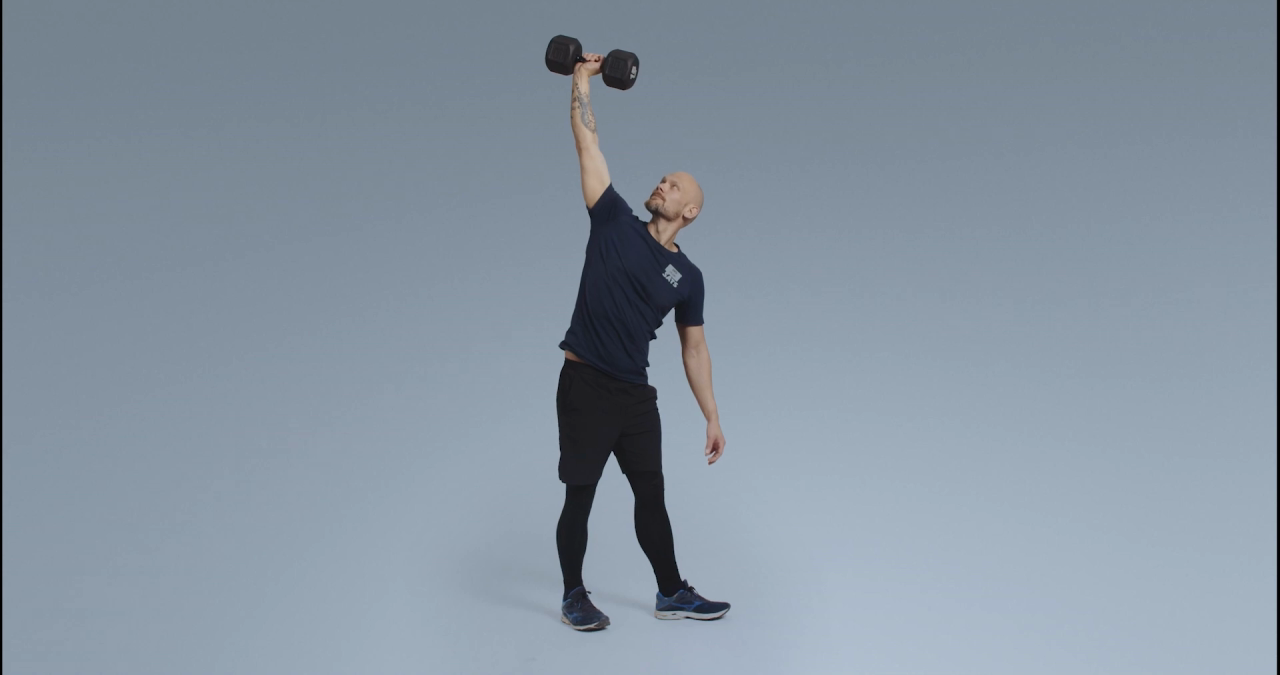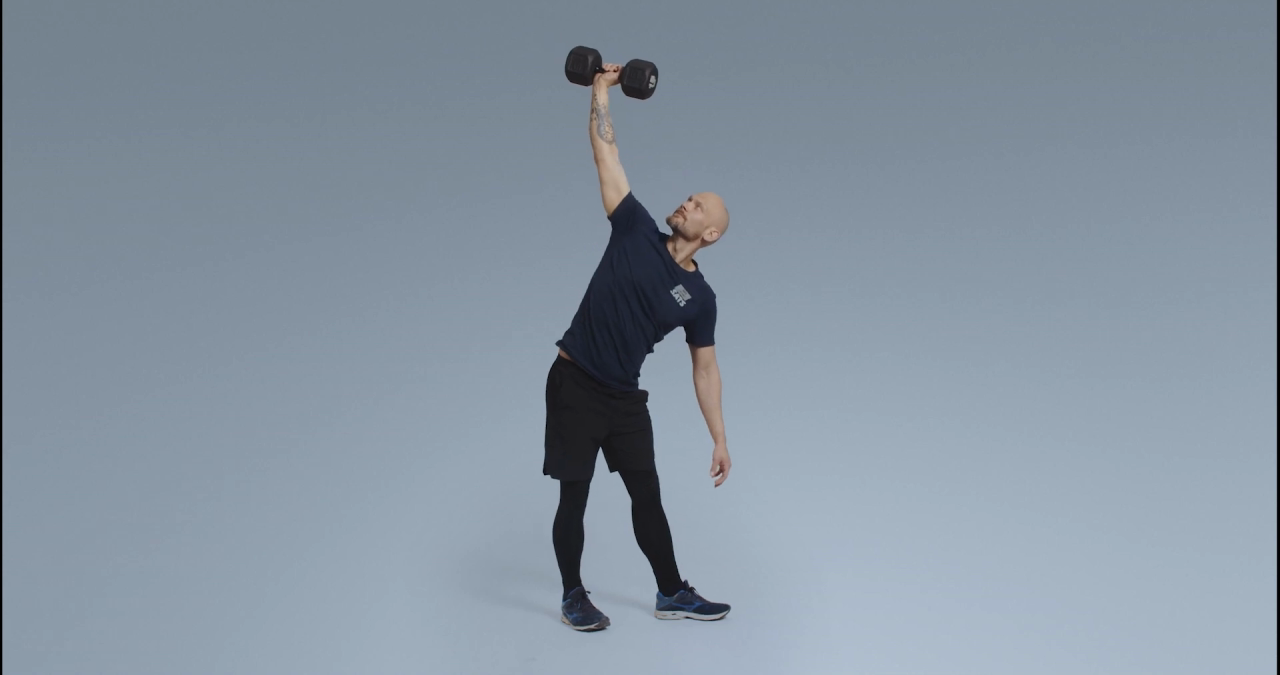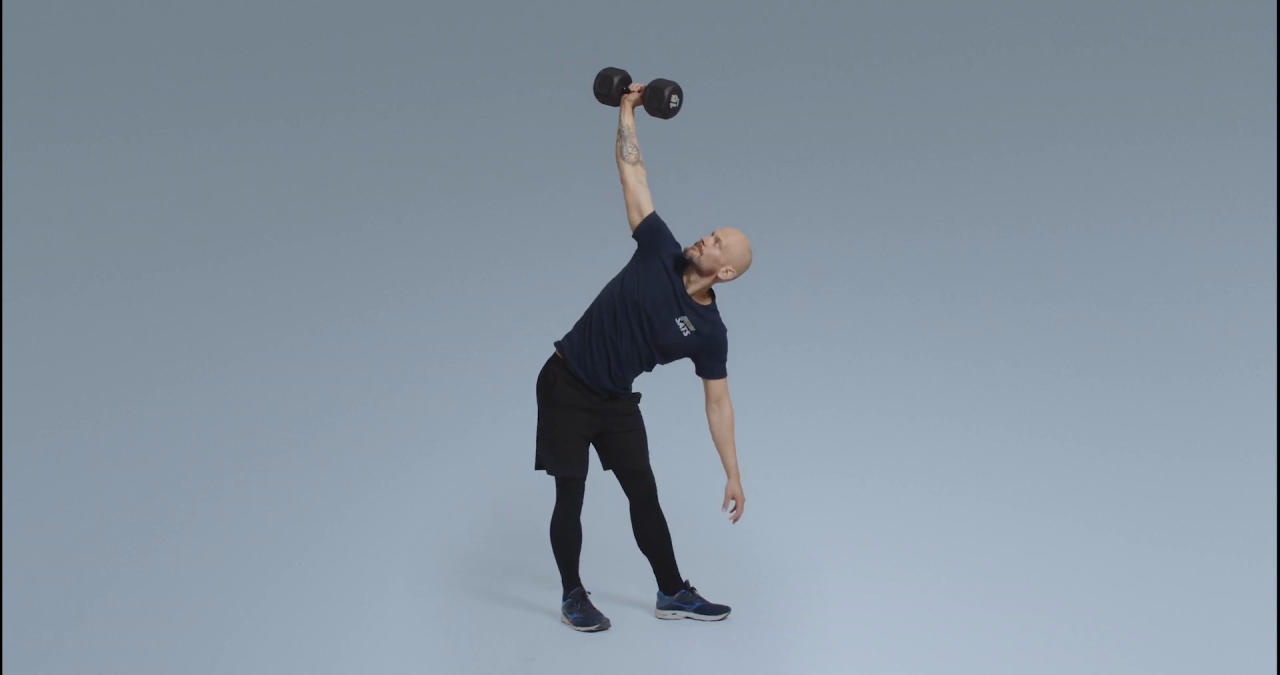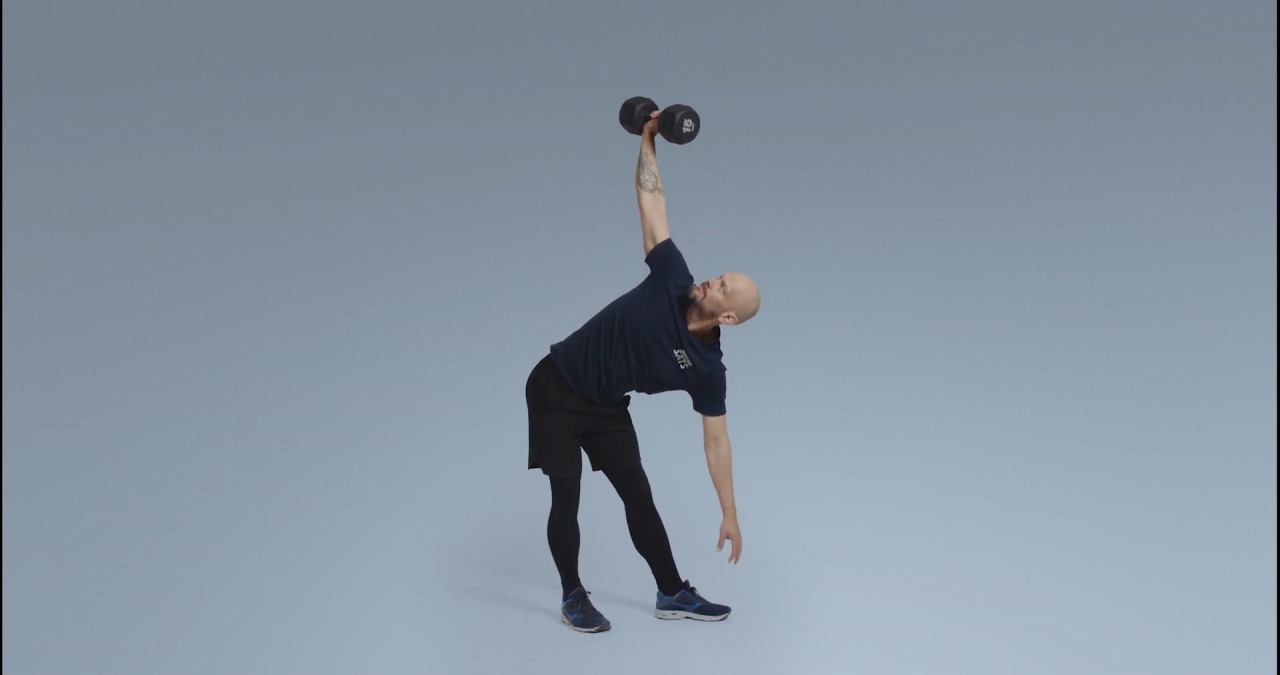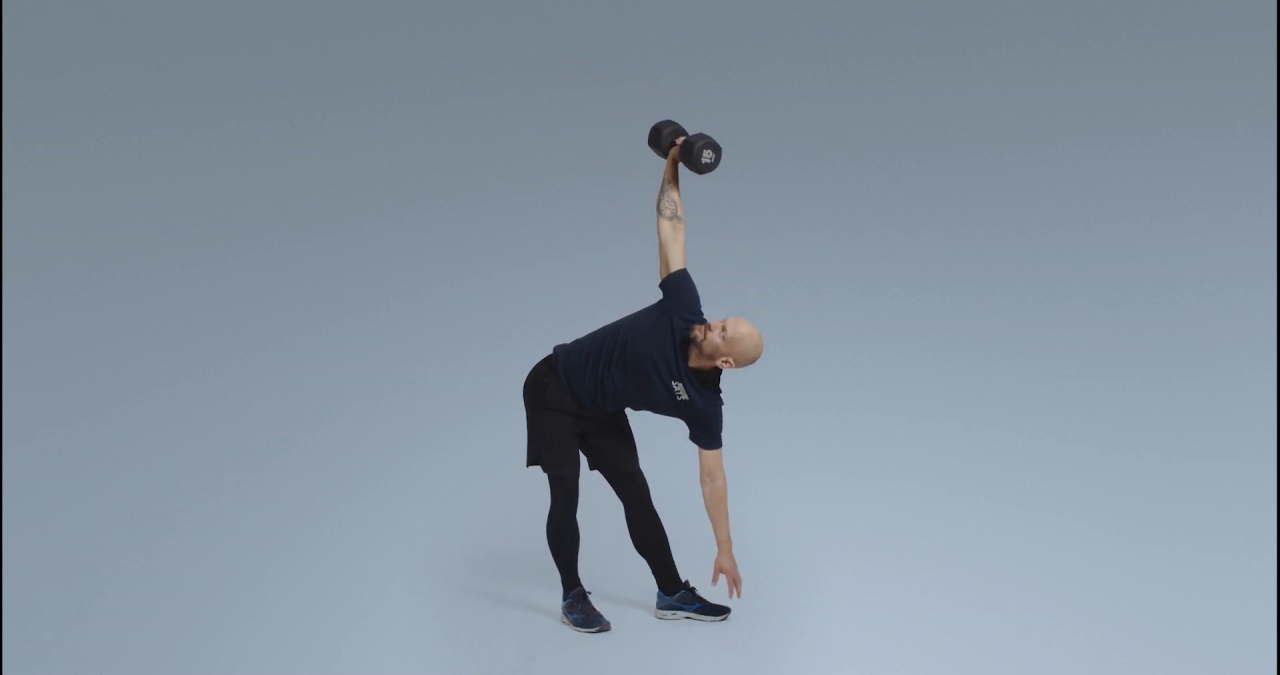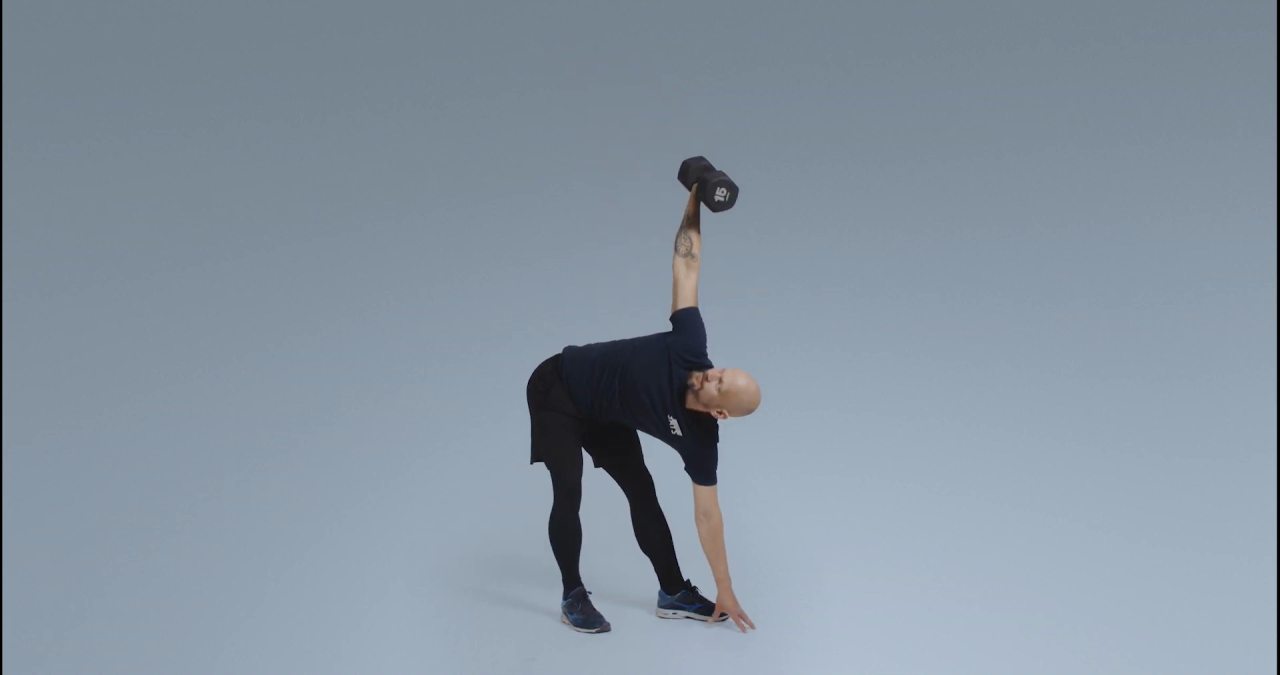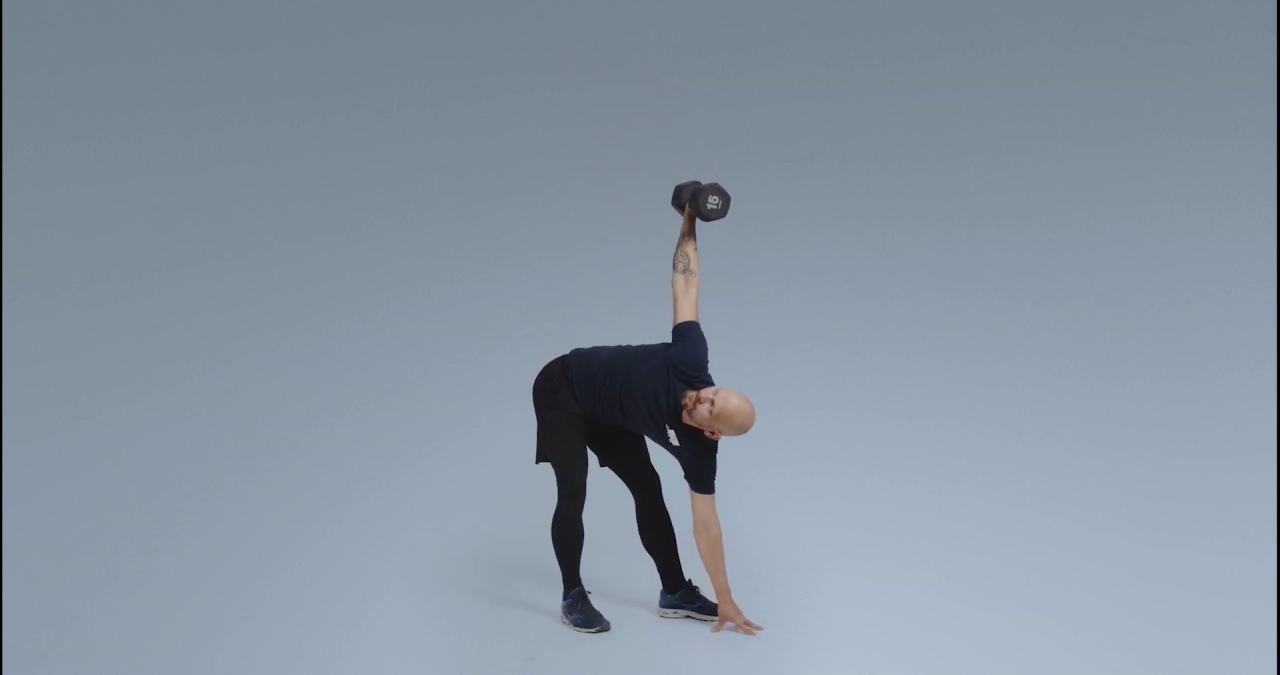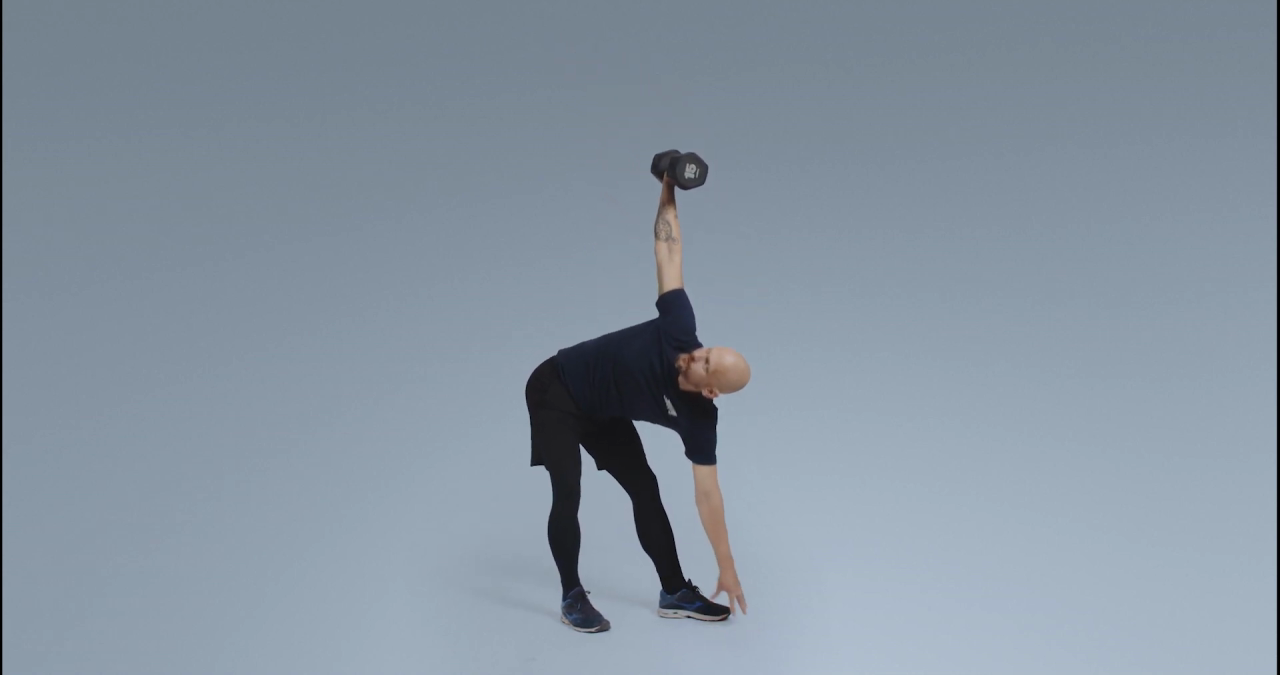
dt=0.5s
person 1, frame 1
left shoulder: (687, 277)
right shoulder: (615, 222)
left elbow: (694, 349)
right elbow: (587, 144)
left wrist: (712, 417)
right wrist: (581, 79)
left hip: (636, 393)
right hip: (586, 386)
left knee: (651, 494)
right knee: (581, 497)
left ankle: (671, 593)
right ankle: (574, 597)
person 1, frame 2
left shoulder: (700, 297)
right shoulder: (635, 231)
left elbow: (705, 369)
right elbow: (605, 154)
left wrist: (719, 439)
right wrist: (601, 90)
left hip: (626, 396)
right hip: (576, 385)
left knee: (647, 495)
right knee: (575, 496)
left ankle: (671, 592)
right ankle: (573, 597)
person 1, frame 3
left shoulder: (709, 333)
right shoulder: (660, 252)
left elbow: (718, 403)
right elbow: (632, 176)
left wrist: (733, 474)
right wrist: (627, 111)
left hip: (615, 400)
right hip: (565, 386)
left knee: (644, 493)
right knee: (570, 496)
left ankle: (673, 593)
right ankle: (573, 597)
person 1, frame 4
left shoulder: (706, 368)
right shoulder: (672, 280)
left elbow: (716, 441)
right elbow: (651, 201)
left wrist: (729, 514)
right wrist: (647, 139)
left hip: (605, 406)
right hip: (555, 388)
left knee: (638, 494)
right knee: (567, 496)
left ankle: (672, 593)
right ankle: (573, 597)
person 1, frame 5
left shoulder: (703, 403)
right shoulder: (684, 311)
left elbow: (712, 476)
right elbow: (671, 227)
left wrist: (725, 550)
right wrist: (672, 165)
left hip: (601, 410)
right hip: (553, 389)
left knee: (635, 492)
right knee: (566, 493)
left ankle: (672, 593)
right ankle: (573, 598)
person 1, frame 6
left shoulder: (699, 438)
right shoulder: (690, 350)
left elbow: (707, 512)
right elbow: (686, 265)
left wrist: (726, 590)
right wrist: (694, 205)
left hip: (602, 414)
right hip: (556, 387)
left knee: (642, 490)
right knee: (569, 491)
left ankle: (673, 592)
right ankle: (573, 596)
person 1, frame 7
left shoulder: (698, 451)
right shoulder: (691, 363)
left elbow: (705, 522)
right elbow: (685, 281)
left wrist: (726, 599)
right wrist: (689, 222)
left hip: (607, 414)
right hip: (562, 388)
left knee: (648, 487)
right knee: (573, 491)
left ankle: (674, 591)
right ankle: (573, 596)
person 1, frame 8
left shoulder: (697, 419)
right shoulder: (680, 334)
left elbow: (707, 493)
right elbow: (668, 250)
left wrist: (727, 569)
right wrist: (668, 192)
left hip: (602, 412)
right hip: (555, 391)
left knee: (645, 489)
right knee: (568, 493)
left ankle: (675, 592)
right ankle: (572, 597)
